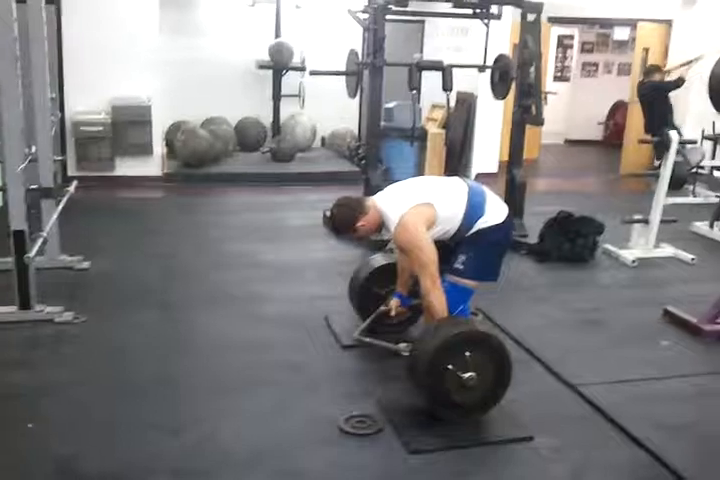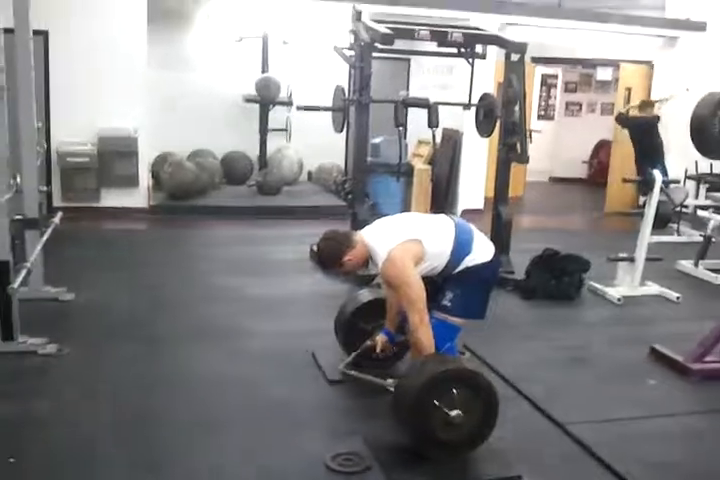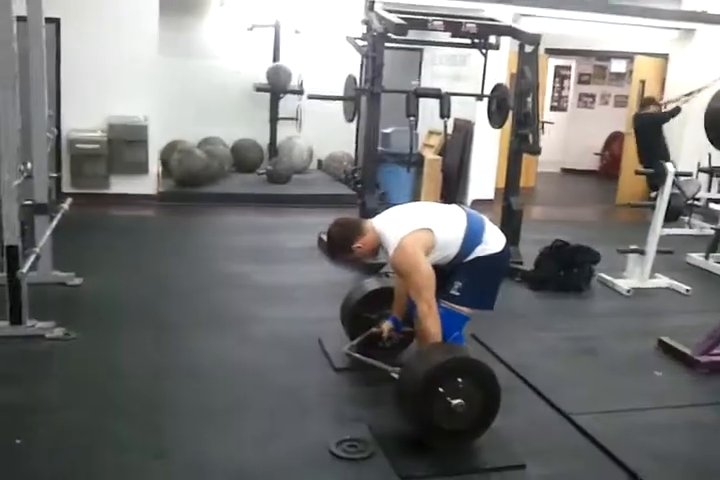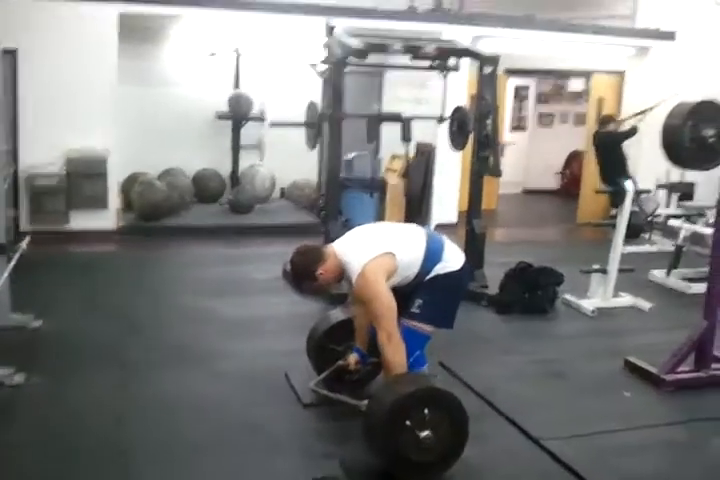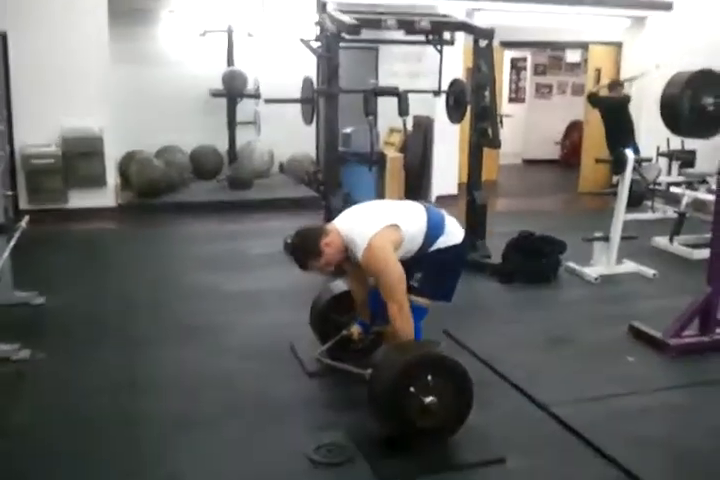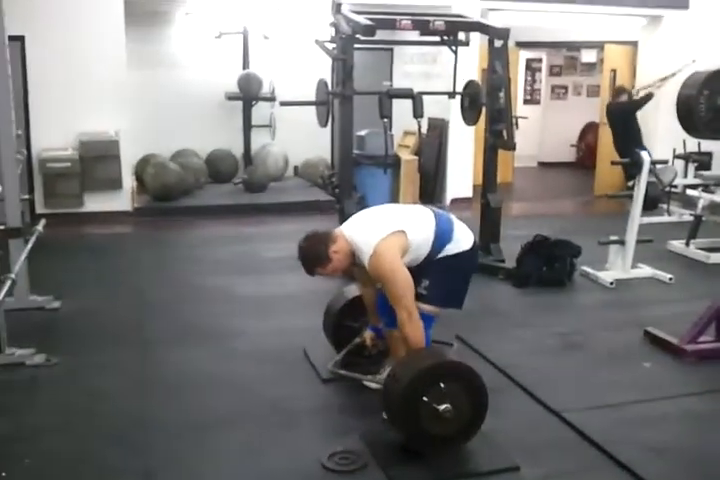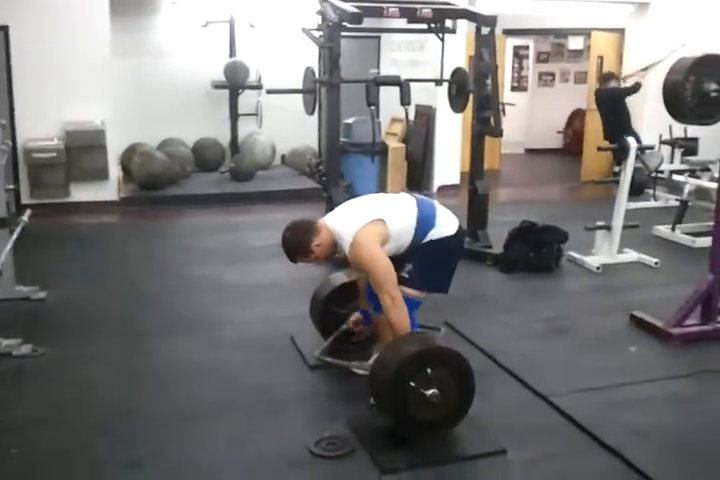
dt=0.3s
person 1, frame 1
left shoulder: (406, 224)
right shoulder: (383, 202)
left elbow: (431, 282)
right elbow: (406, 252)
right wrist: (401, 294)
left hip: (491, 223)
right hip: (465, 213)
left knee: (451, 298)
right knee: (426, 279)
person 1, frame 2
left shoulder: (393, 259)
right shoulder: (370, 236)
left elbow: (420, 319)
right elbow: (395, 289)
right wrist: (388, 331)
left hip: (477, 261)
right hip: (453, 250)
left knee: (438, 337)
right knee: (411, 316)
person 1, frame 3
left shoulder: (404, 247)
right shoulder: (381, 225)
left elbow: (427, 307)
right elbow: (404, 278)
right wrist: (395, 319)
left hip: (487, 251)
right hip: (461, 241)
left knee: (444, 325)
right knee: (418, 303)
person 1, frame 4
left shoulder: (365, 272)
right shoulder: (339, 251)
left elbow: (389, 336)
right elbow: (360, 306)
right wrist: (360, 350)
left hip: (446, 269)
right hip: (420, 262)
left knee: (409, 347)
right knee: (382, 330)
person 1, frame 5
left shoulder: (372, 248)
right shoulder: (340, 231)
left elbow: (398, 307)
right elbow: (357, 281)
right wrist: (363, 322)
left hip: (445, 243)
right hip: (418, 234)
left knee: (405, 315)
right knee: (379, 301)
person 1, frame 6
left shoulder: (378, 254)
right shoulder: (346, 236)
left elbow: (408, 314)
right elbow: (367, 284)
right wrist: (374, 326)
left hip: (455, 248)
right hip: (427, 240)
left knee: (417, 321)
right knee: (387, 307)
person 1, frame 7
left shoulder: (359, 242)
right shoulder: (332, 224)
left elbow: (391, 298)
right elbow: (365, 269)
right wrist: (364, 310)
left hip: (441, 234)
right hip: (413, 227)
left knee: (401, 305)
right knee: (376, 294)
